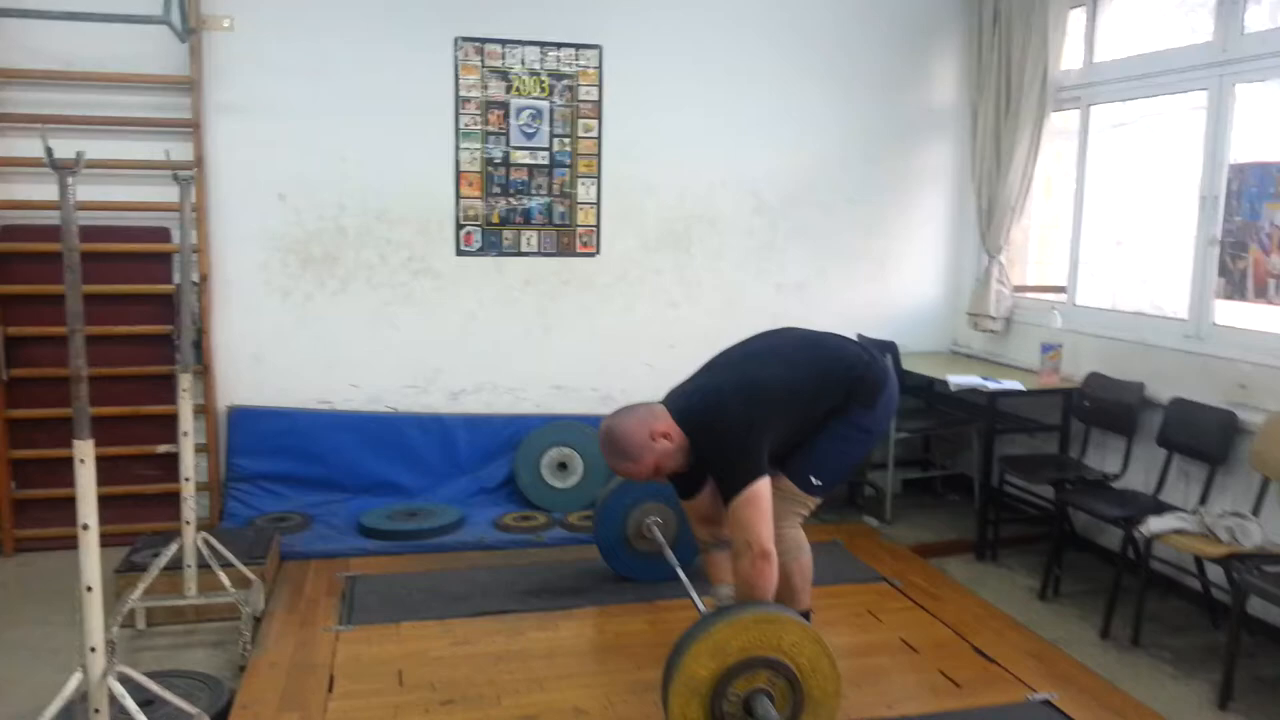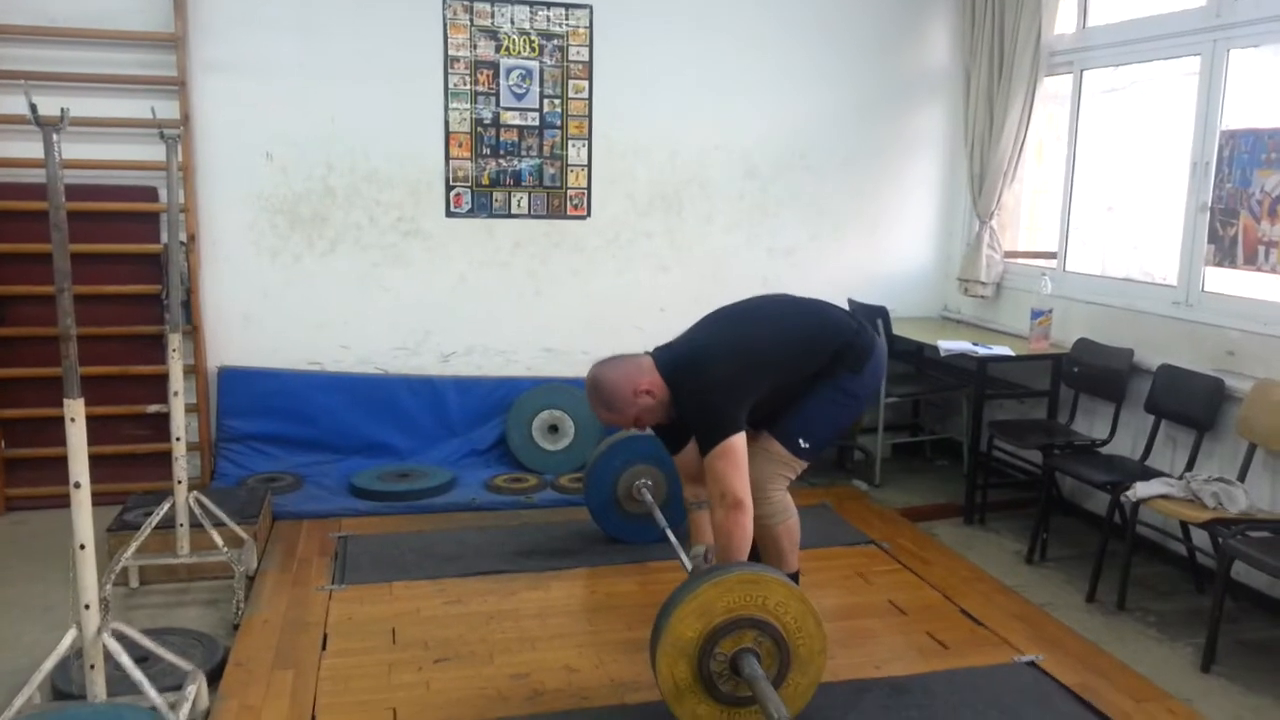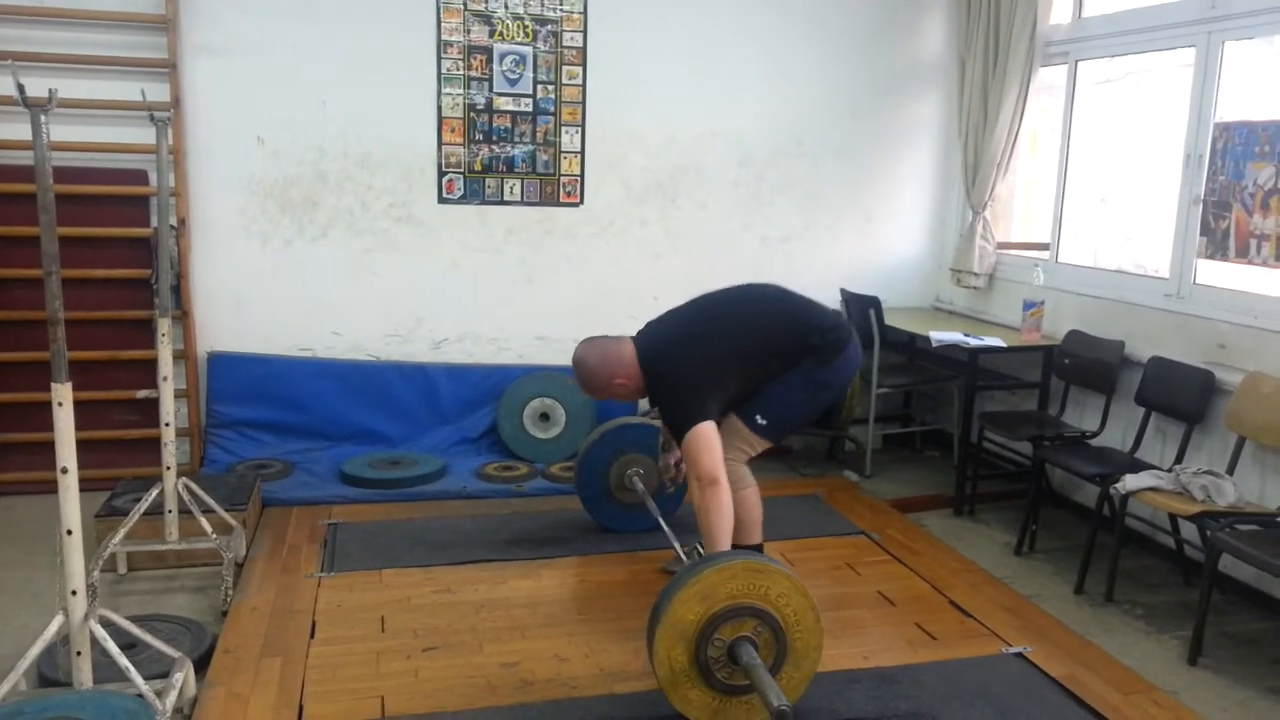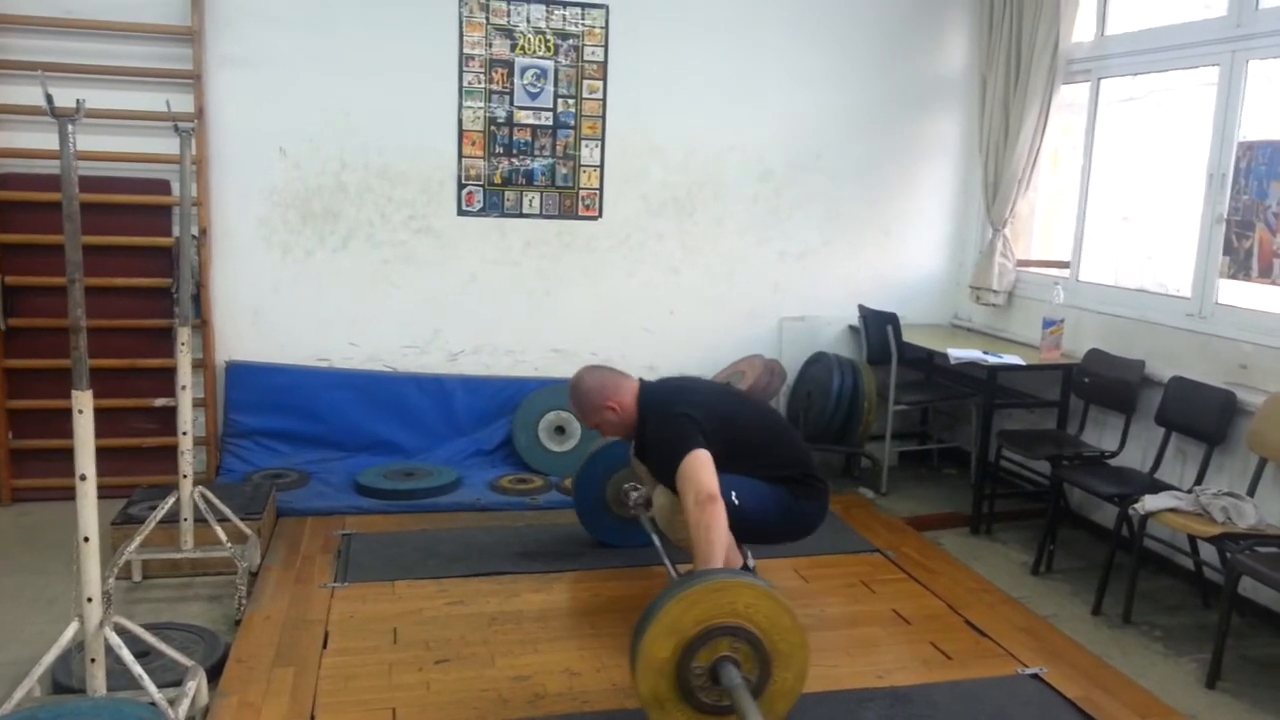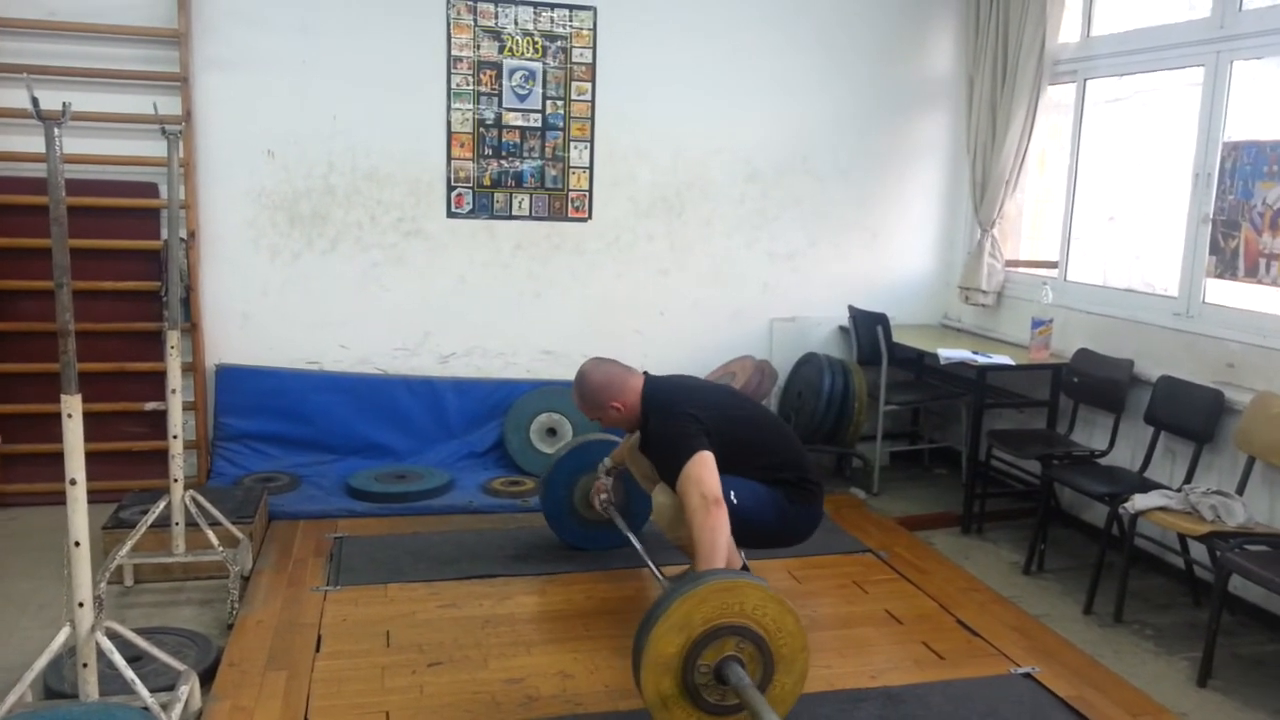
dt=0.7s
person 1, frame 1
left shoulder: (727, 434)
right shoulder: (677, 430)
left elbow: (757, 551)
right elbow: (709, 526)
right wrist: (725, 604)
left hip: (863, 392)
right hip: (809, 386)
left knee: (778, 517)
right knee: (743, 505)
person 1, frame 2
left shoulder: (706, 390)
right shoulder: (668, 384)
left elbow: (731, 501)
right elbow: (697, 482)
right wrist: (702, 566)
left hip: (850, 360)
right hip: (800, 360)
left knee: (762, 478)
right knee: (736, 466)
person 1, frame 3
left shoulder: (677, 377)
right shoulder: (650, 346)
left elbow: (708, 480)
right wrist: (673, 439)
left hip: (827, 354)
right hip: (795, 345)
left knee: (724, 456)
right knee: (711, 448)
right ankle: (713, 550)
person 1, frame 4
left shoulder: (667, 423)
right shoulder: (659, 399)
left elbow: (706, 501)
left hip: (796, 500)
left knee: (675, 504)
right ankle: (734, 559)
person 1, frame 5
left shoulder: (673, 422)
right shoulder: (659, 394)
left elbow: (708, 505)
right elbow: (639, 433)
right wrist: (608, 469)
left hip: (790, 505)
left knee: (671, 502)
right knee: (639, 451)
right ankle: (728, 560)
